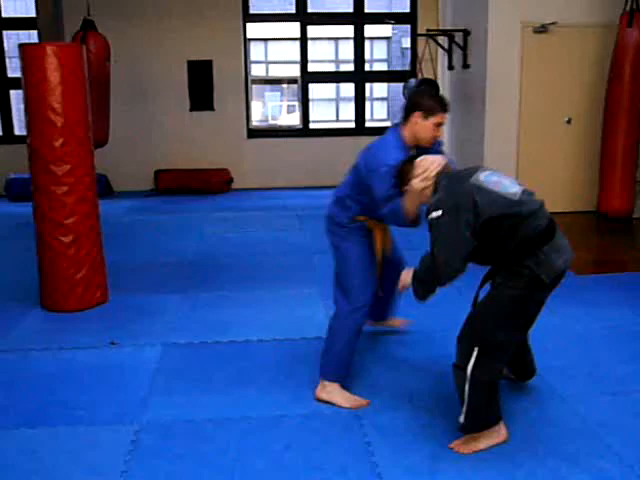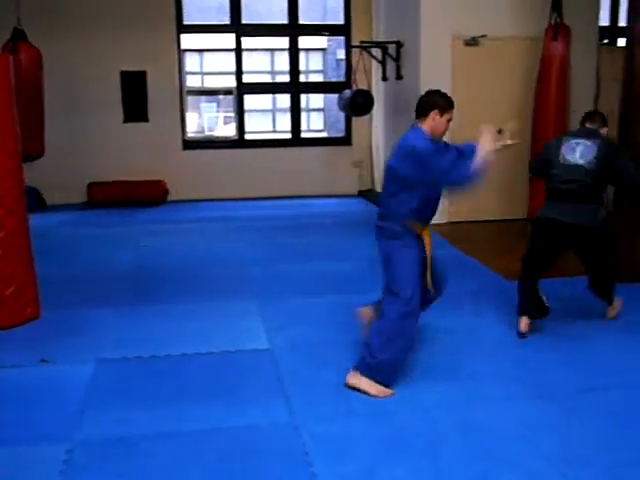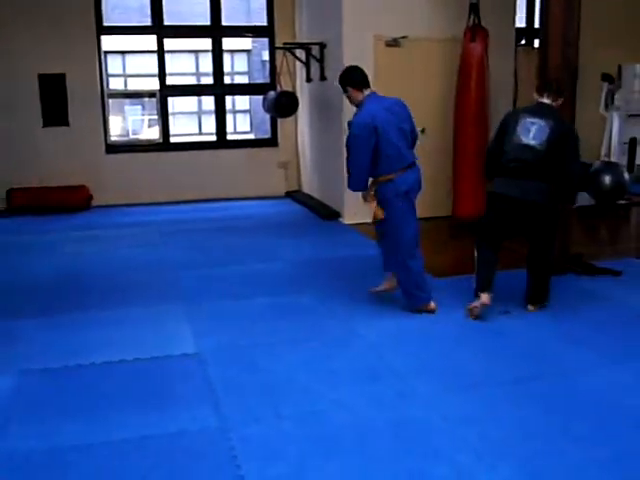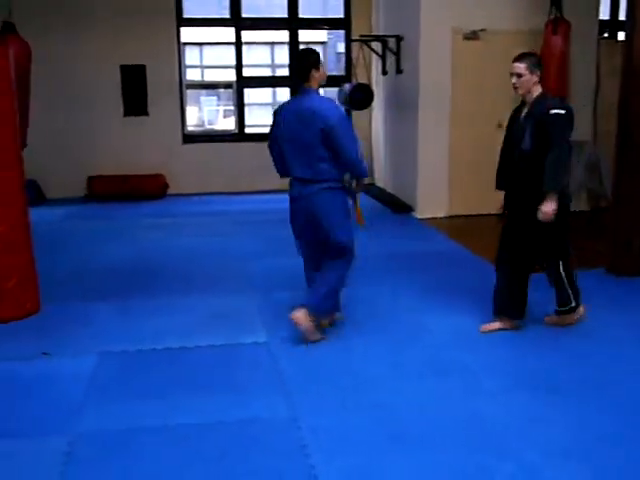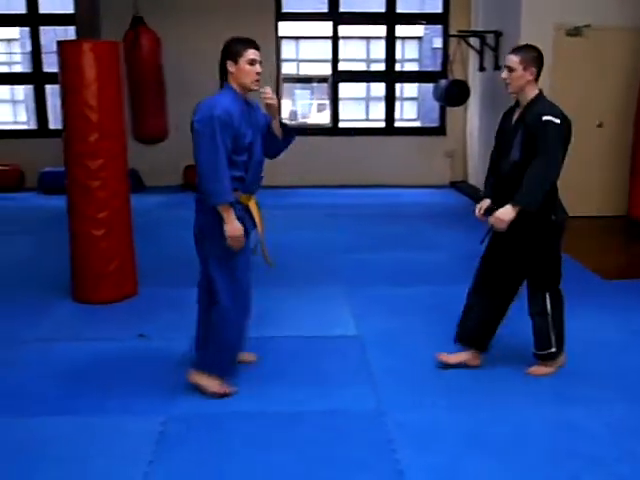
dt=1s
person 1, frame 1
left shoulder: (421, 145)
right shoulder: (386, 160)
left elbow: (444, 167)
right elbow: (399, 217)
right wrist: (415, 191)
left hip: (370, 222)
right hip: (350, 225)
left knee: (392, 268)
right knee: (355, 301)
left ankle: (378, 316)
right ankle: (329, 383)
person 1, frame 2
left shoulder: (425, 145)
right shoulder: (415, 148)
left elbow: (459, 155)
right elbow: (457, 177)
left wrist: (486, 144)
right wrist: (483, 152)
left hip: (410, 232)
right hip: (399, 235)
left knee: (431, 287)
right knee: (404, 302)
left ankle: (376, 313)
right ankle: (364, 371)
person 1, frame 3
left shoulder: (362, 121)
right shoulder: (397, 104)
left elbow: (359, 162)
left wrist: (362, 189)
left hip: (392, 186)
right hip: (411, 174)
left knee: (403, 245)
right knee: (387, 230)
left ankle: (422, 300)
right ankle: (394, 276)
person 1, frame 4
left shoulder: (283, 112)
right shoulder: (329, 109)
left elbow: (276, 152)
right elbow: (348, 150)
right wrist: (360, 174)
left hip: (299, 192)
right hip: (327, 192)
left knee: (316, 254)
right knee: (340, 254)
left ankle: (325, 311)
right ankle: (310, 310)
person 1, frame 5
left shoulder: (248, 108)
right shoulder: (215, 110)
left elbow: (272, 149)
right elbow: (213, 170)
left wrist: (273, 117)
right wrist: (228, 217)
left hip: (239, 209)
right hip: (222, 212)
left knee: (217, 285)
right knee: (231, 290)
left ankle: (218, 352)
right ankle: (208, 369)
person 2, frame 1
left shoulder: (448, 199)
right shoulder: (470, 175)
left elbow: (445, 263)
left wrist: (417, 280)
right wrist: (467, 256)
left hip: (533, 264)
right hip: (552, 247)
left knee: (480, 339)
right knee: (508, 317)
left ankle: (487, 427)
right ankle: (521, 370)
person 2, frame 2
left shoulder: (558, 142)
right shoulder: (608, 147)
left elbow: (536, 169)
left hip: (554, 212)
right hip: (588, 216)
left knee: (532, 266)
right knee: (602, 261)
left ankle: (526, 317)
right ankle: (610, 303)
person 2, frame 3
left shoulder: (515, 116)
right shoulder: (564, 128)
left elbow: (493, 152)
right elbow: (570, 169)
left wrist: (494, 180)
right wrist: (566, 200)
left hip: (504, 189)
right hip: (538, 194)
left knee: (488, 240)
right knee: (541, 248)
left ankle: (483, 294)
right ankle: (536, 300)
person 2, frame 4
left shoulder: (554, 111)
right shoulder: (518, 113)
left elbow: (559, 157)
left wrist: (552, 197)
right wrist: (504, 188)
left hip: (545, 199)
right hip: (520, 197)
left knee: (552, 256)
right knee: (508, 256)
left ankle: (571, 307)
right ankle: (508, 315)
person 2, frame 5
left shoulder: (549, 117)
right shoulder: (511, 115)
left elbow: (545, 169)
left wrist: (514, 207)
right wrist: (489, 197)
left hip: (540, 218)
right hip: (508, 215)
left knee: (542, 287)
right knee: (488, 281)
left ankle: (552, 355)
right ankle: (472, 349)
